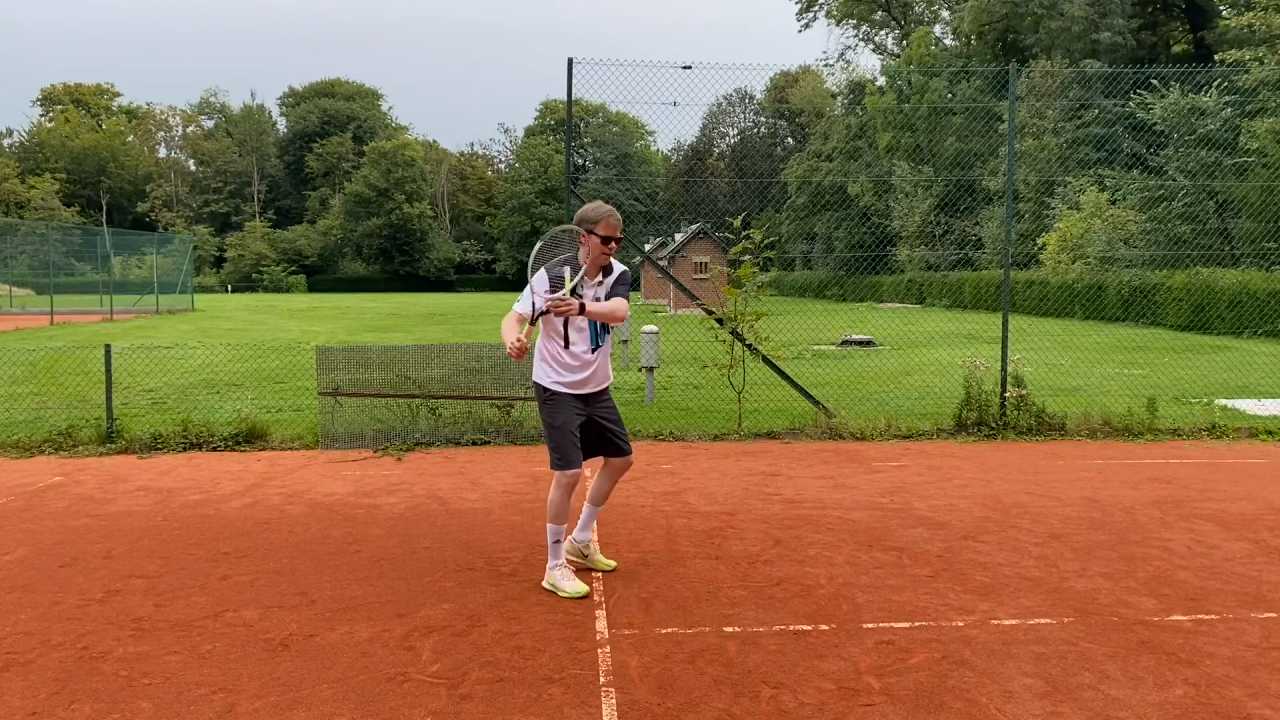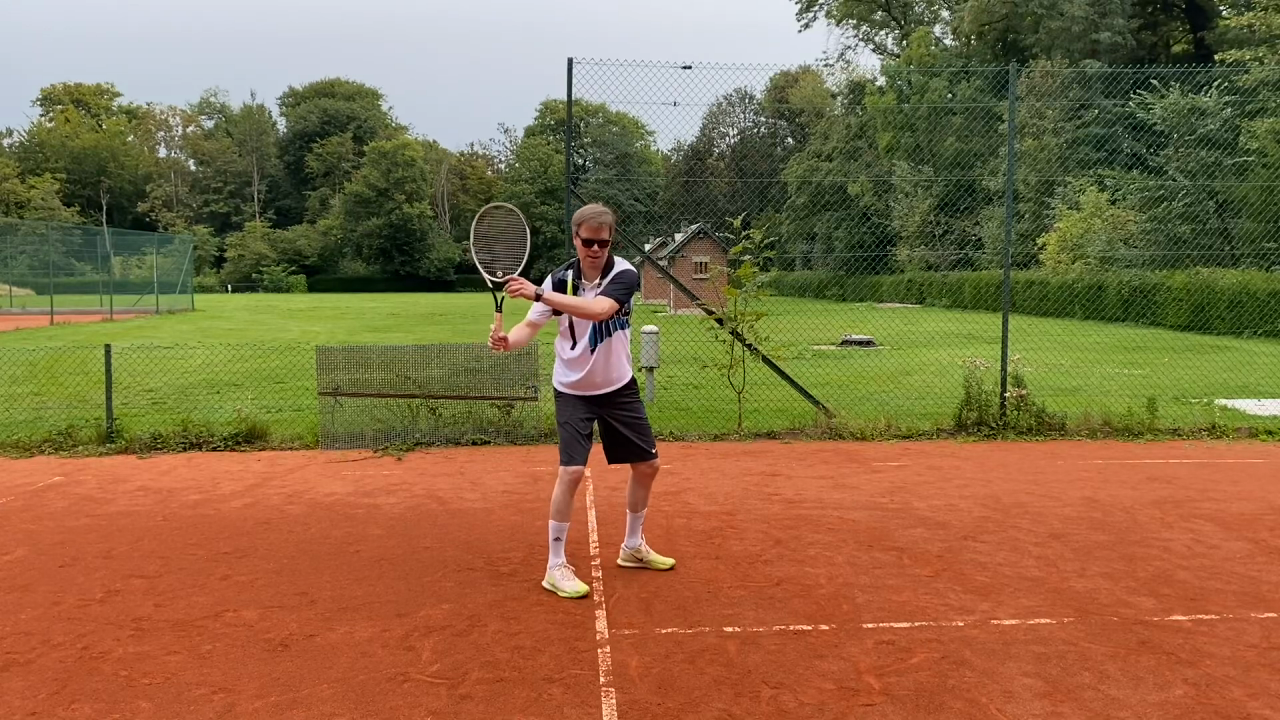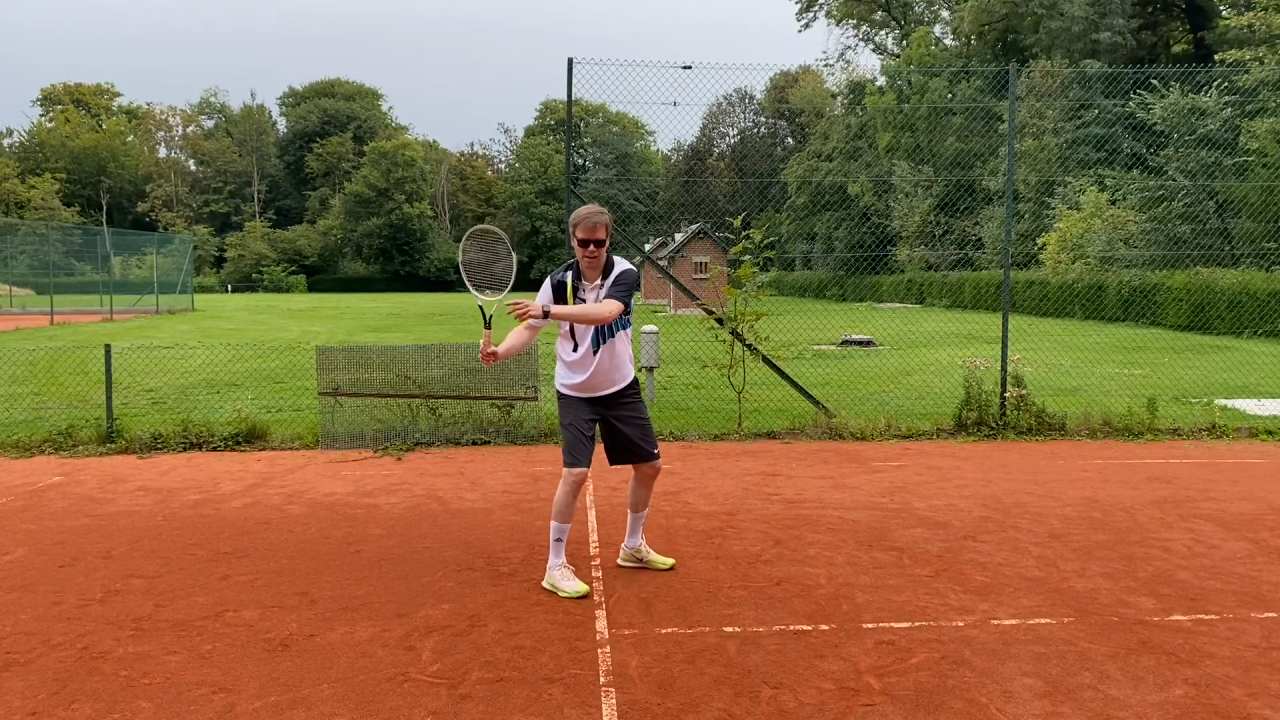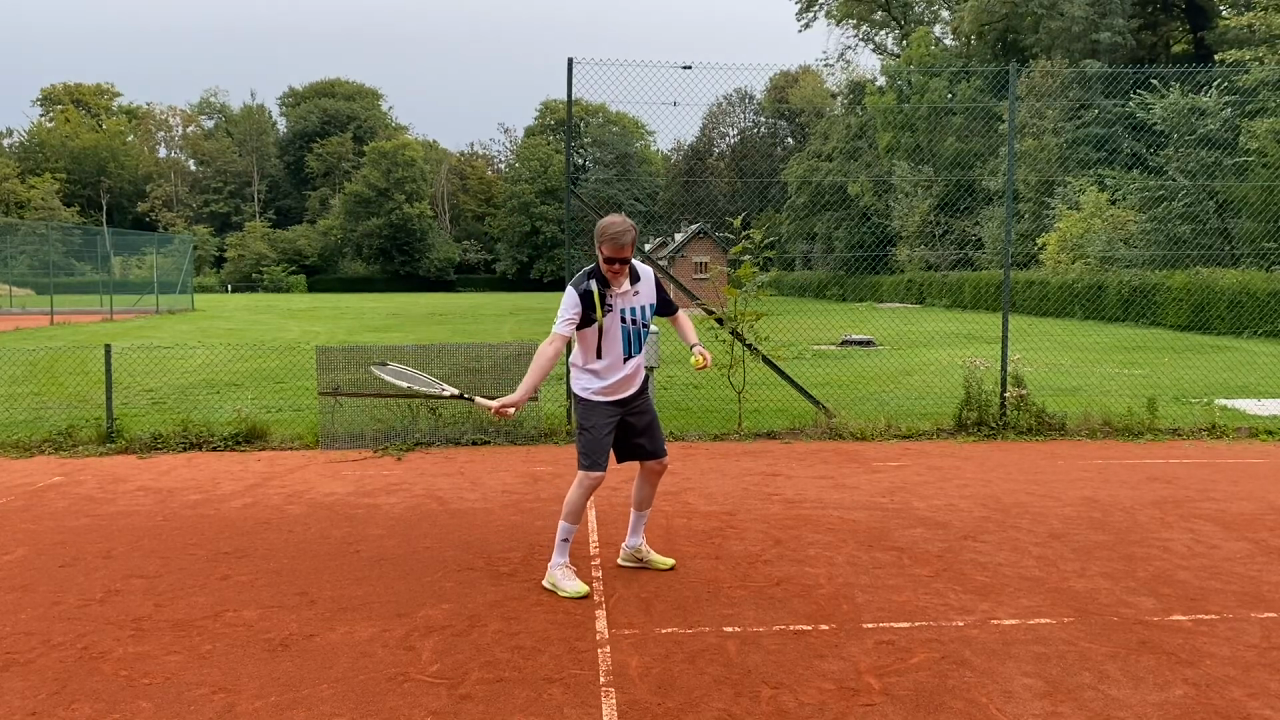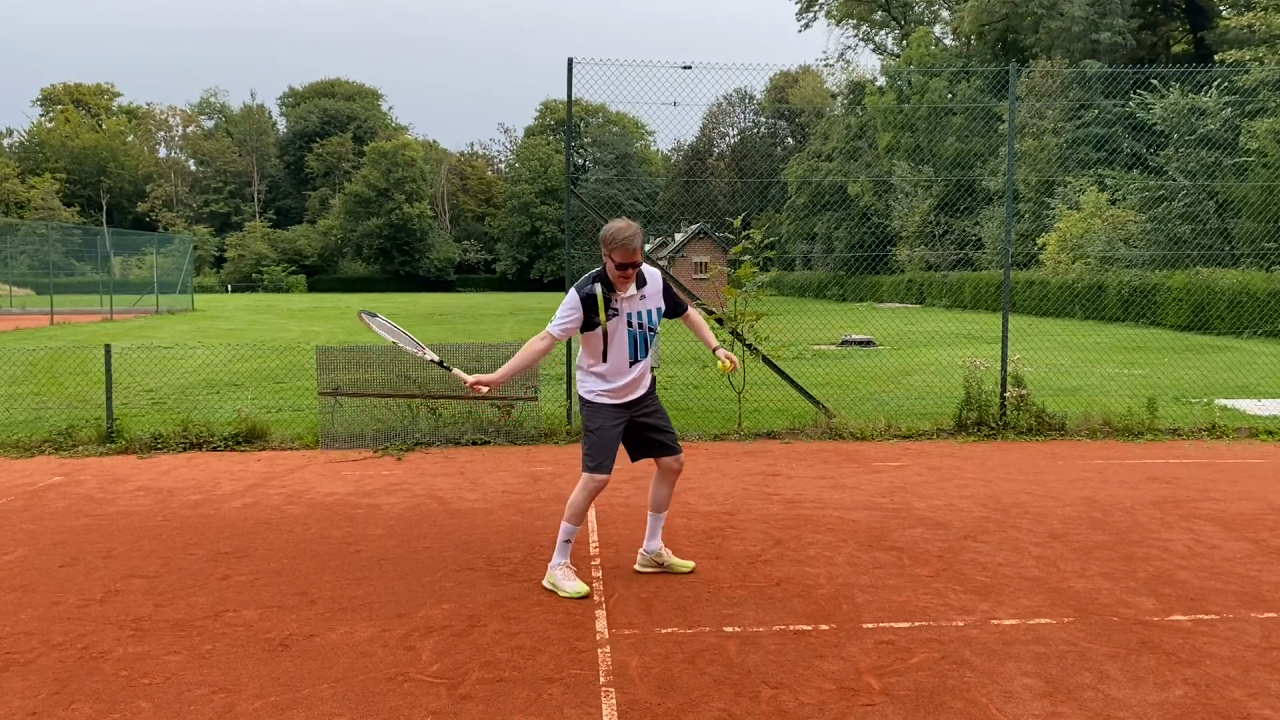
dt=1s
person 1, frame 1
left shoulder: (618, 274)
right shoulder: (551, 275)
left elbow: (619, 312)
right elbow: (513, 318)
left wrist: (580, 308)
right wrist: (512, 342)
left hip: (597, 386)
right hip: (558, 389)
left knee: (621, 459)
right knee: (568, 474)
left ankle: (580, 540)
right ankle: (555, 567)
person 1, frame 2
left shoulder: (625, 274)
right shoulder: (560, 279)
left elbow: (599, 310)
right elbow: (531, 325)
left wrist: (539, 294)
right wrist: (507, 340)
left hip: (619, 388)
right hip: (574, 391)
left knee: (647, 465)
right knee: (571, 472)
left ankle: (633, 546)
right ankle: (556, 566)
person 1, frame 3
left shoulder: (625, 274)
right shoulder: (558, 281)
left elbow: (605, 313)
right elbow: (528, 329)
left wrist: (546, 310)
right wrist: (500, 351)
left hip: (622, 389)
right hip: (576, 393)
left knee: (649, 466)
right knee: (575, 474)
left ankle: (633, 546)
right ankle: (556, 567)
person 1, frame 4
left shoulder: (646, 277)
right shoulder: (581, 289)
left elbow: (674, 313)
right elbow: (553, 344)
left wrist: (694, 344)
right wrist: (520, 394)
left hip: (635, 390)
right hip: (595, 395)
left knee: (656, 464)
right knee: (590, 476)
left ankle: (634, 546)
right ankle: (557, 566)
person 1, frame 5
left shoulder: (654, 280)
right shoulder: (585, 293)
left elbow: (685, 312)
right elbow: (545, 340)
left wrist: (716, 347)
right wrist: (497, 377)
left hip: (642, 392)
right hip: (601, 398)
left knee: (672, 463)
right knee: (595, 478)
left ankle: (652, 550)
right ankle: (558, 566)
